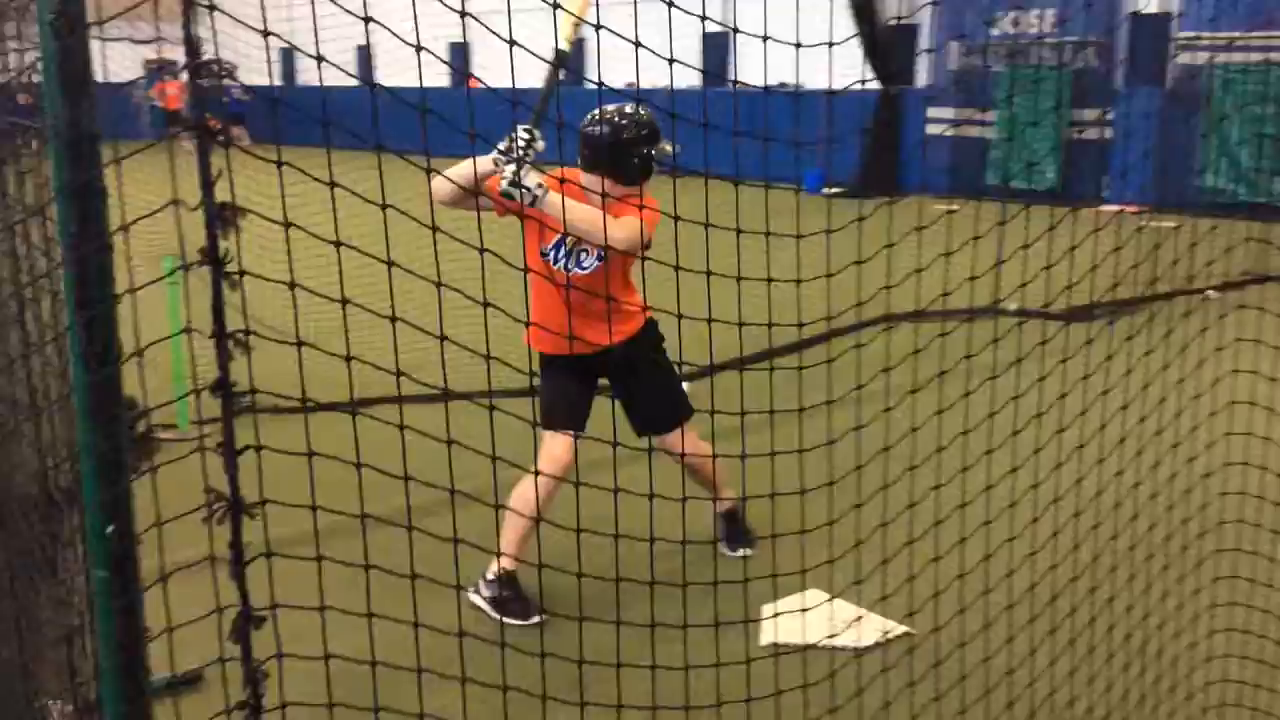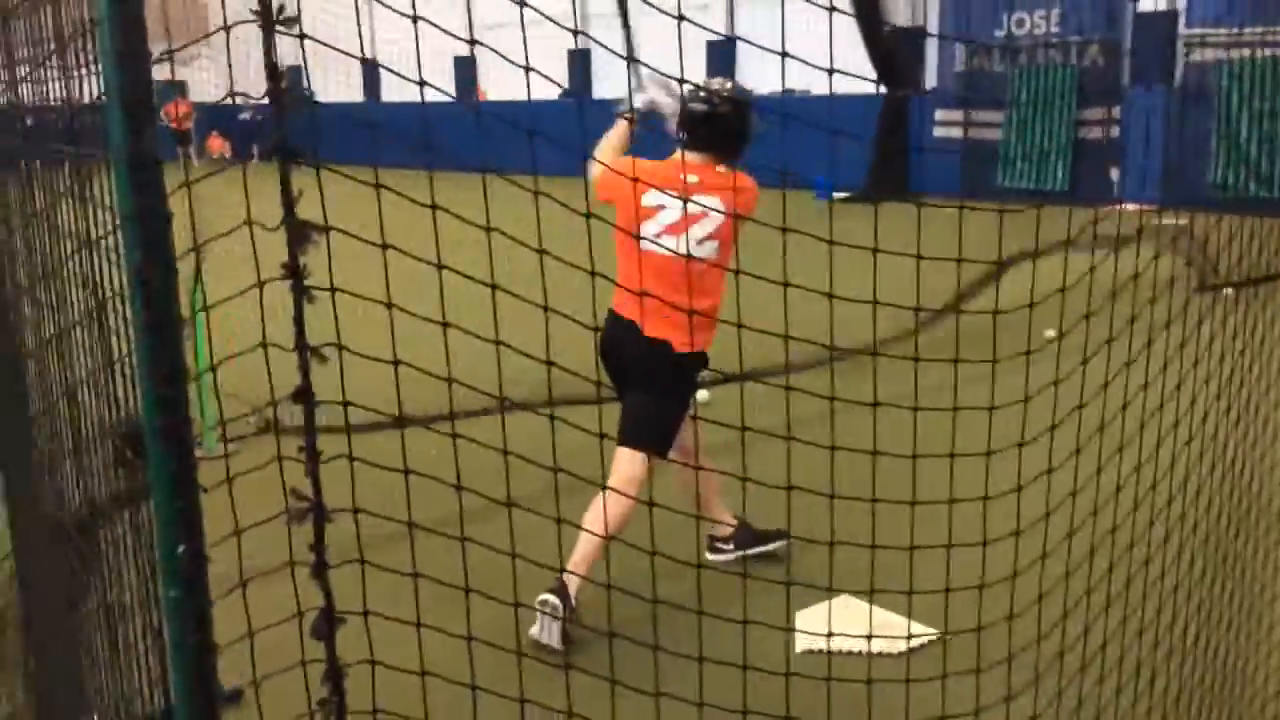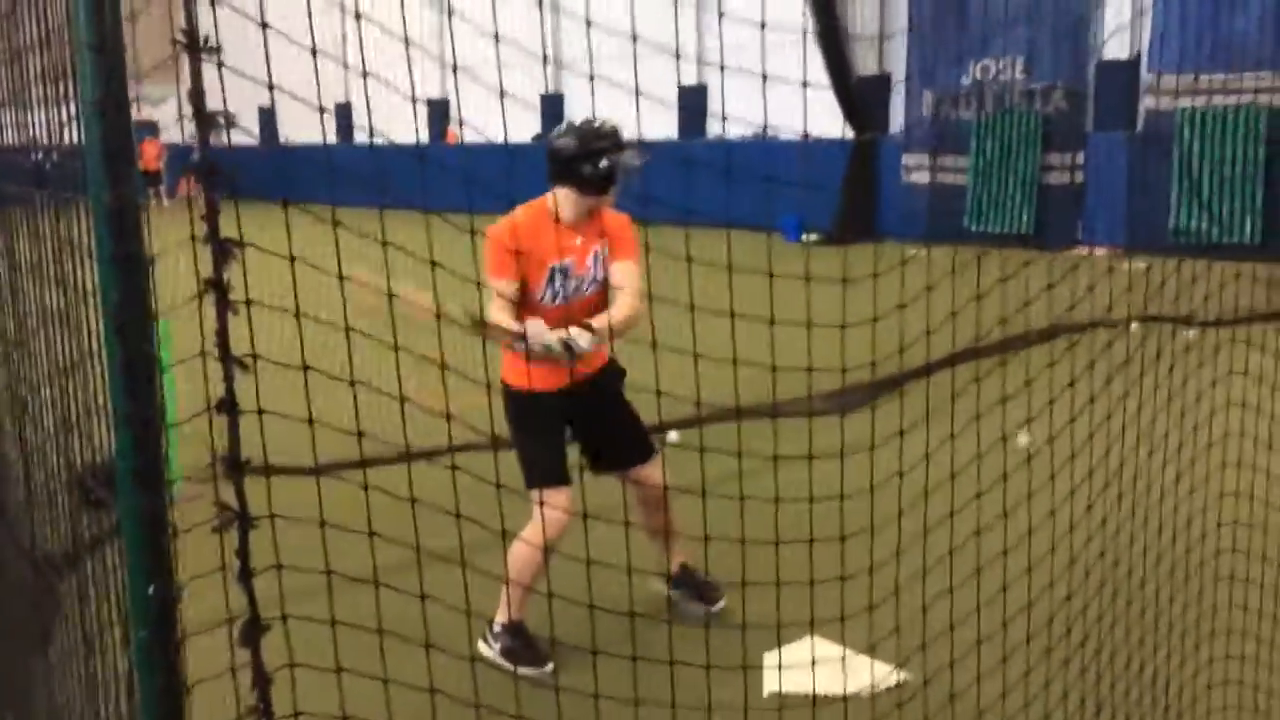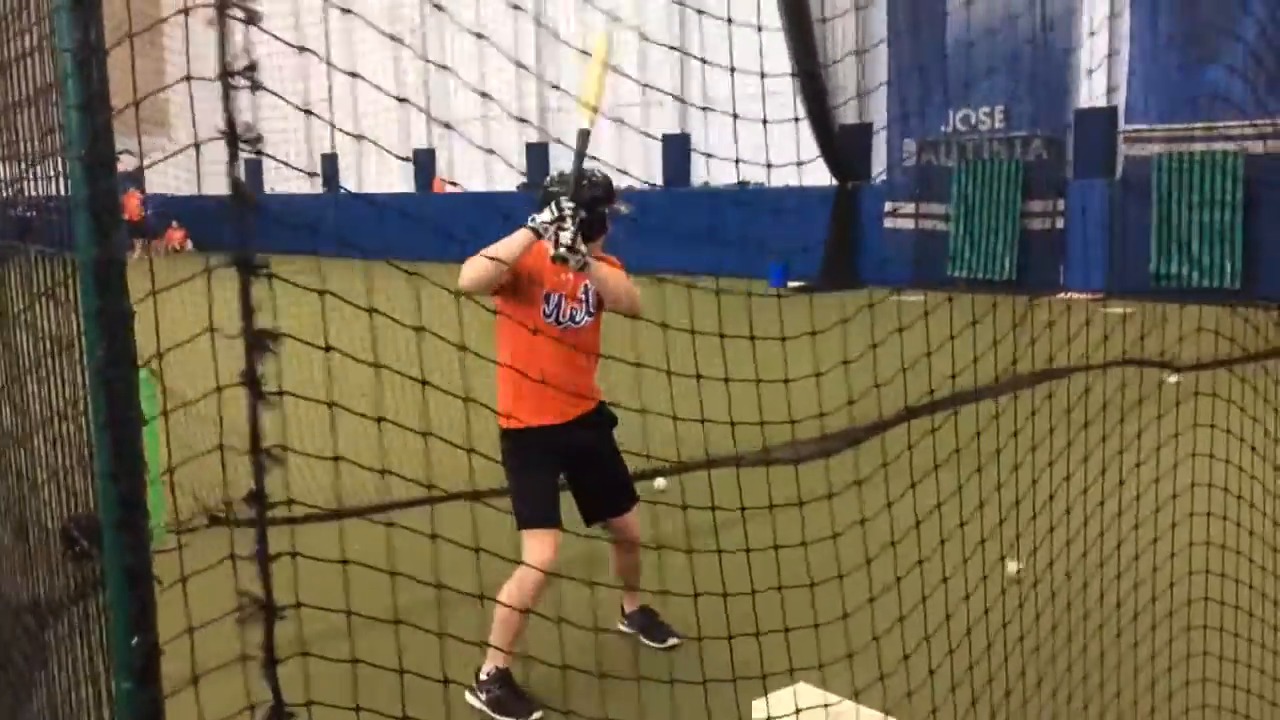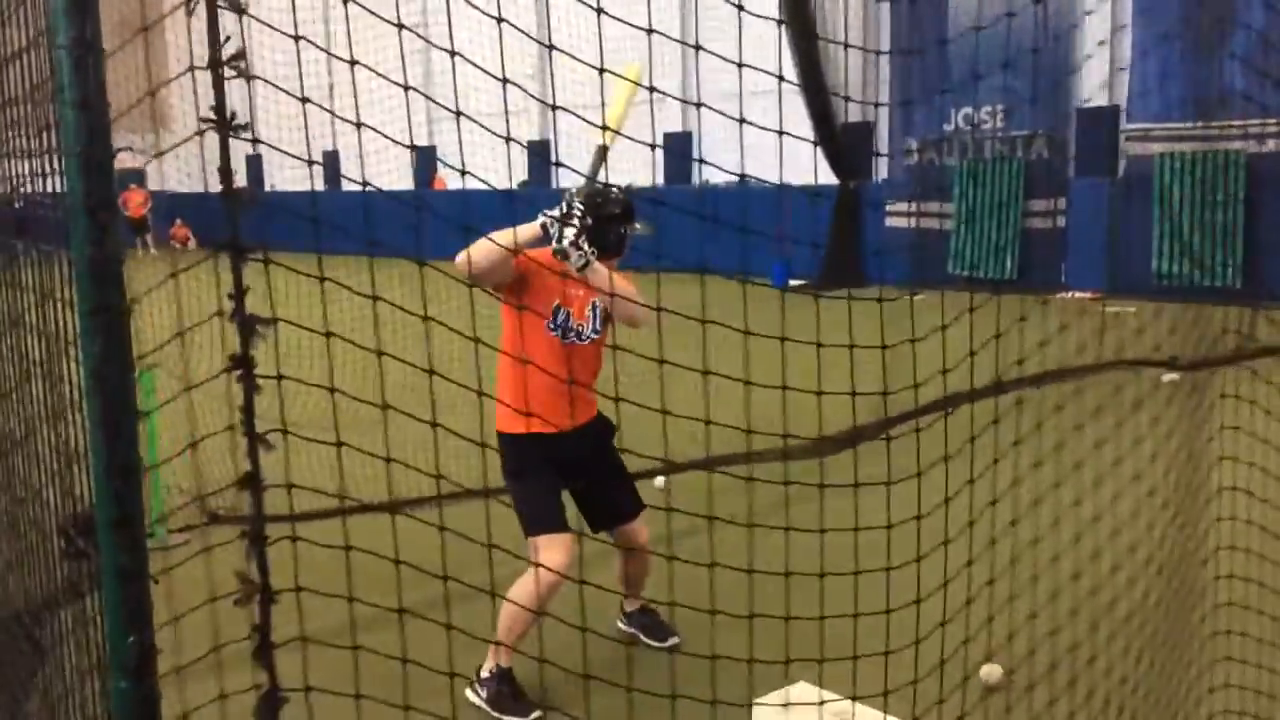
dt=1s
person 1, frame 1
left shoulder: (641, 207)
right shoulder: (551, 183)
left elbow: (613, 237)
right elbow: (443, 191)
left wrist: (538, 194)
right wrist: (500, 158)
left hip: (630, 338)
right hip: (562, 348)
left knee: (687, 447)
right knee: (554, 460)
left ankle: (727, 509)
right ankle: (496, 577)
person 1, frame 2
left shoulder: (636, 179)
right shoulder: (740, 193)
left elbow: (599, 166)
left wrist: (632, 114)
right wrist: (696, 144)
left hip: (622, 333)
right hip: (673, 349)
left knee: (680, 434)
right knee: (630, 474)
left ankle: (725, 532)
right ankle: (563, 592)
person 1, frame 3
left shoulder: (617, 227)
right shoulder: (512, 231)
left elbow: (630, 304)
right elbow: (498, 316)
left wrist: (588, 333)
right wrist: (526, 332)
left hip: (594, 376)
right hip: (533, 389)
left knee: (652, 479)
right knee: (554, 515)
left ankle: (676, 567)
right ankle: (502, 630)
person 1, frame 4
left shoulder: (601, 264)
right shoulder: (522, 258)
left elbow: (632, 304)
right elbow: (469, 280)
left wrist: (578, 259)
right wrist: (535, 230)
left hip: (586, 417)
right hip: (528, 428)
left knee: (628, 528)
right knee: (542, 557)
left ankle: (633, 610)
person 1, frame 5
left shoulder: (607, 277)
right shoulder: (528, 268)
left elbow: (639, 315)
right elbow: (467, 264)
left wrist: (581, 262)
right wrist: (541, 228)
left hip: (584, 428)
right hip: (526, 438)
left knee: (637, 539)
right knee: (553, 563)
left ankle: (633, 608)
right ankle: (490, 675)
